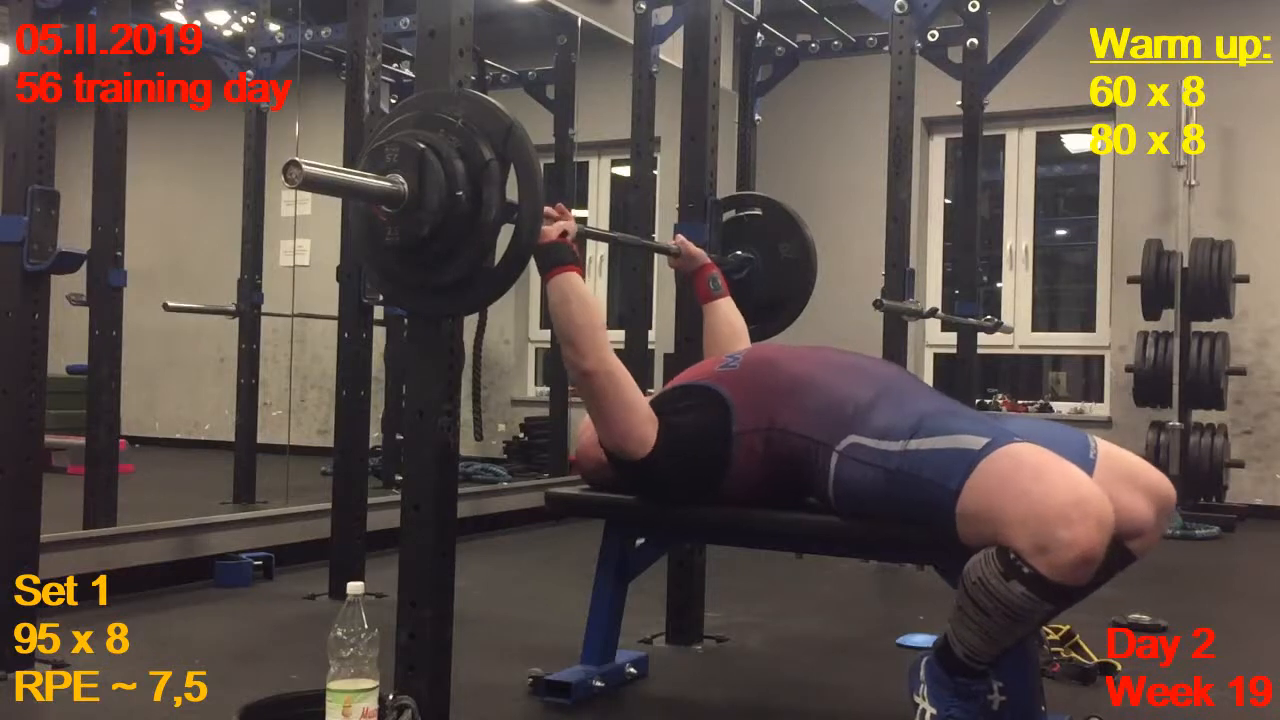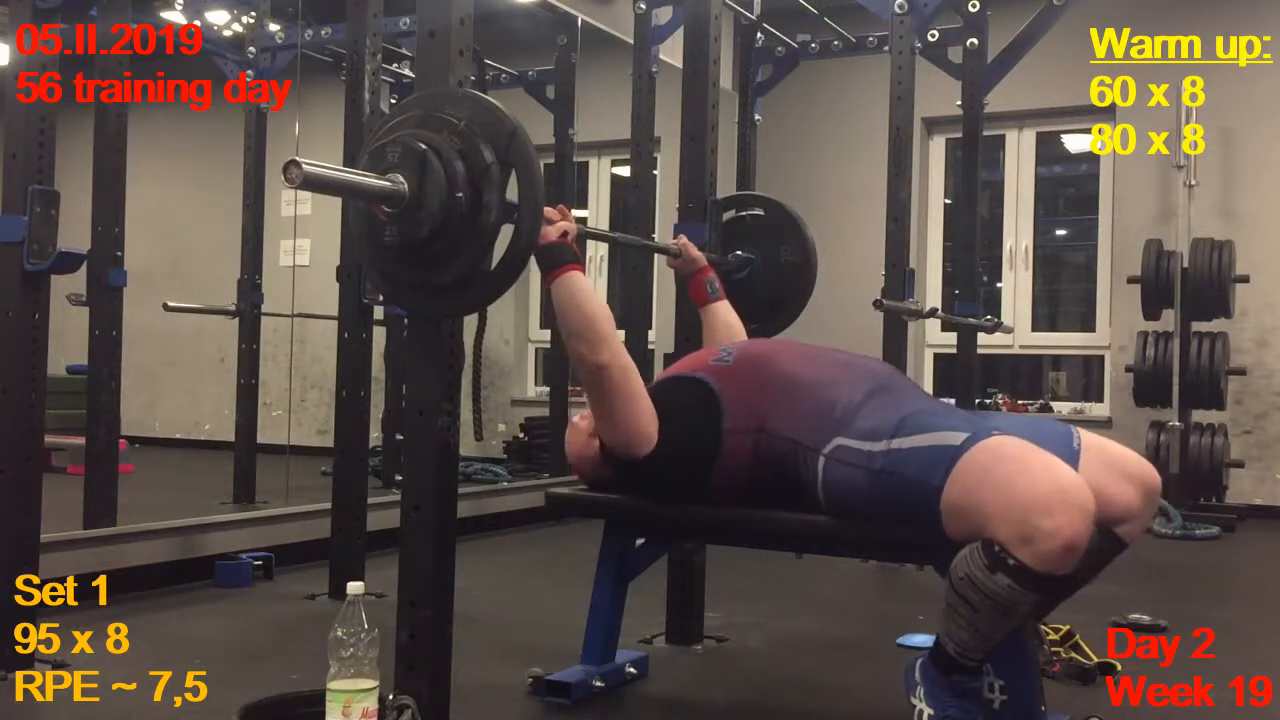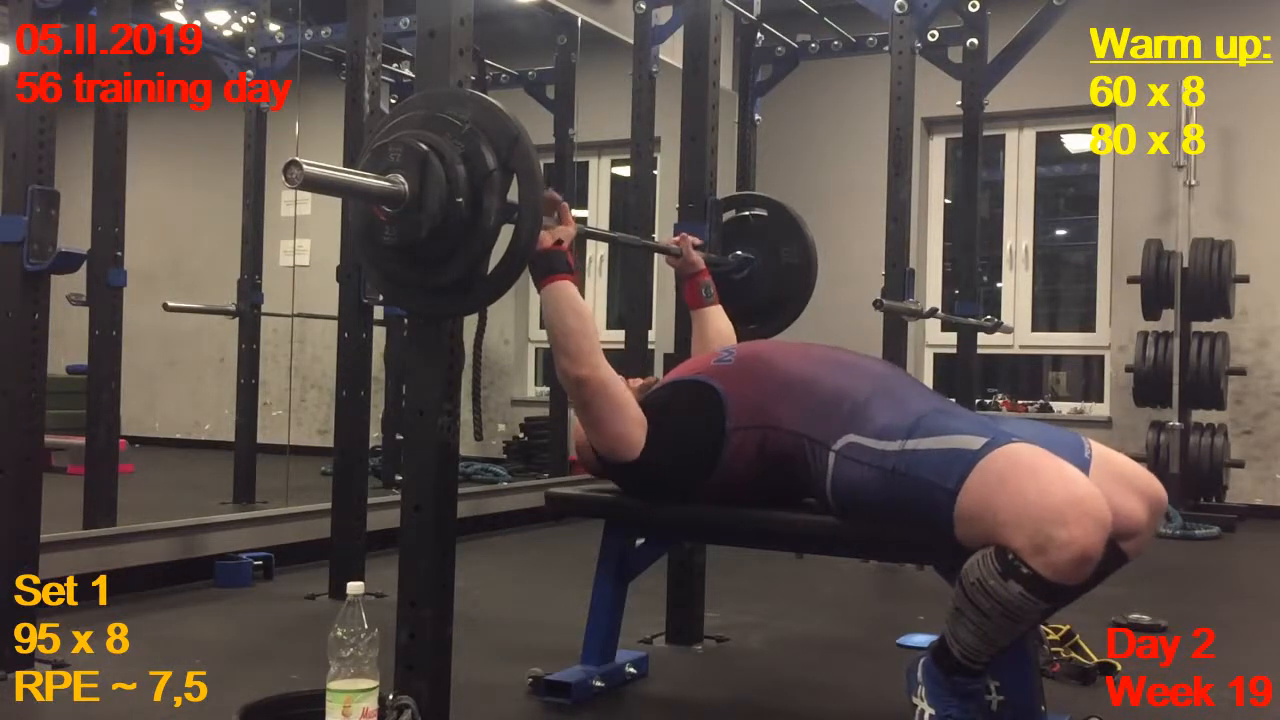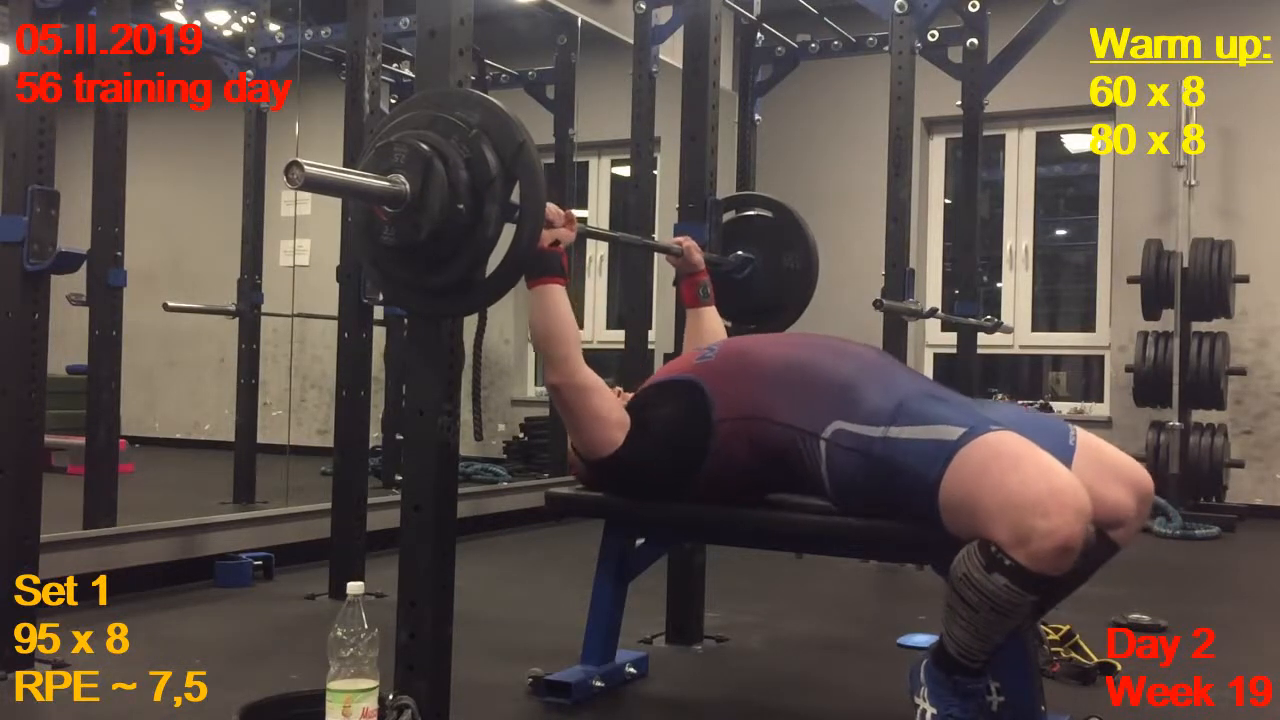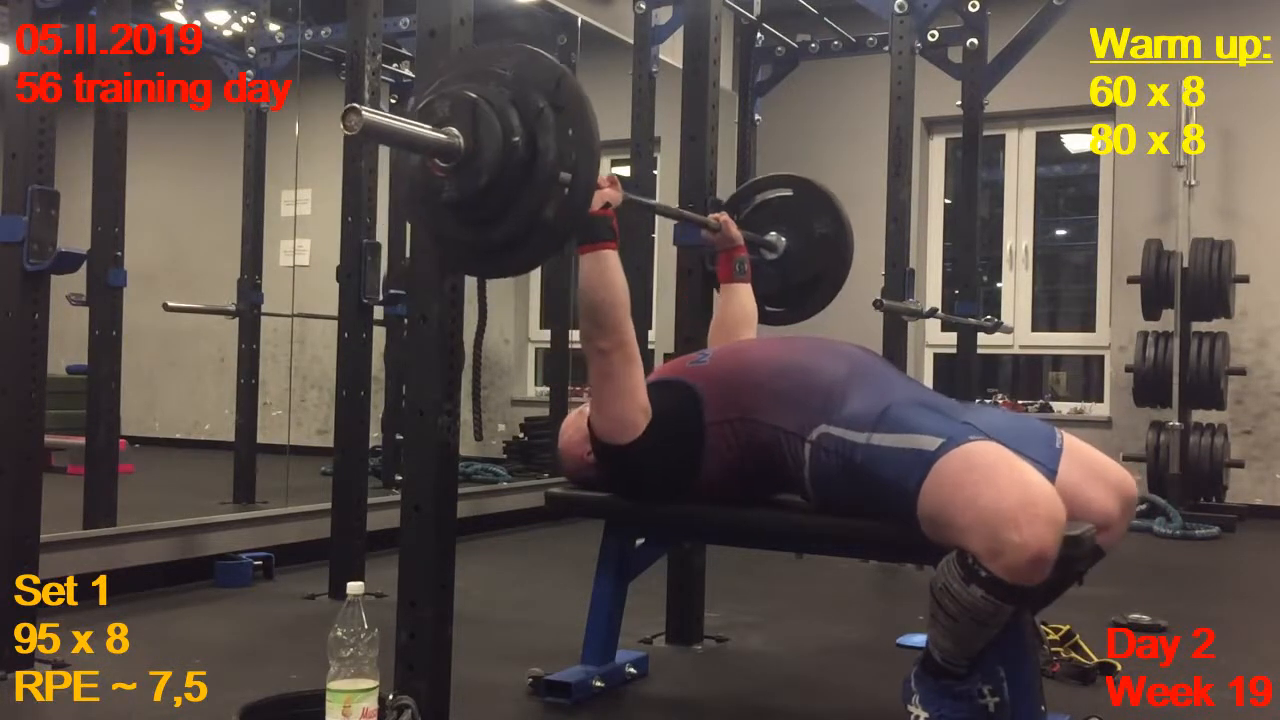
dt=1s
person 1, frame 1
left shoulder: (695, 414)
right shoulder: (659, 453)
left elbow: (736, 362)
right elbow: (591, 362)
left wrist: (703, 271)
right wrist: (558, 261)
left knee: (1147, 502)
right knee: (1074, 525)
left ankle: (990, 637)
person 1, frame 2
left shoulder: (682, 414)
right shoulder: (655, 451)
left elbow: (733, 360)
right elbow: (601, 358)
left wrist: (699, 275)
right wrist: (559, 262)
left knee: (1132, 490)
right knee: (1056, 514)
left ankle: (983, 635)
person 1, frame 3
left shoulder: (683, 412)
right shoulder: (654, 453)
left elbow: (723, 371)
right elbow: (583, 369)
left wrist: (695, 277)
right wrist: (552, 268)
left knee: (1139, 505)
right knee: (1072, 525)
left ankle: (988, 634)
person 1, frame 4
left shoulder: (671, 417)
right shoulder: (639, 453)
left elbow: (711, 370)
right elbow: (566, 375)
left wrist: (695, 280)
right wrist: (546, 264)
left knee: (1126, 496)
right knee: (1053, 518)
left ankle: (988, 639)
person 1, frame 5
left shoulder: (682, 408)
right shoulder: (641, 452)
left elbow: (732, 350)
right elbow: (608, 344)
left wrist: (732, 255)
right wrist: (597, 229)
left knee: (1112, 500)
right knee: (1028, 528)
left ankle: (973, 642)
